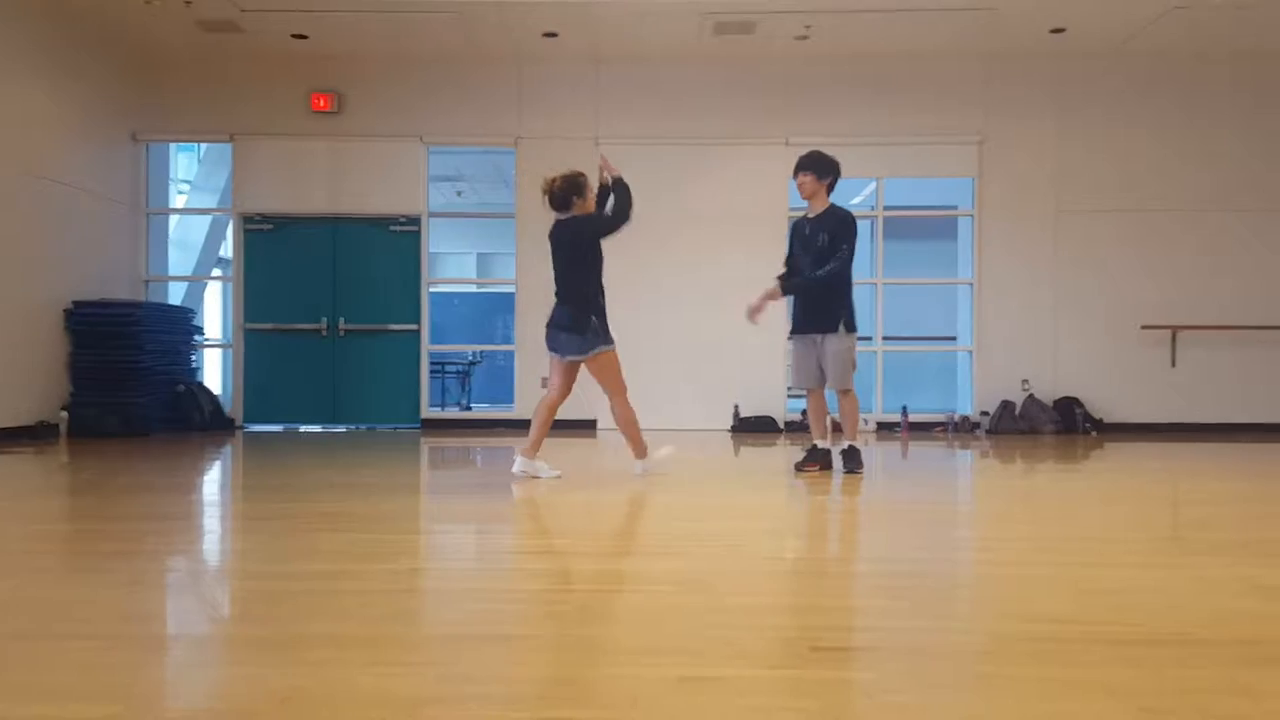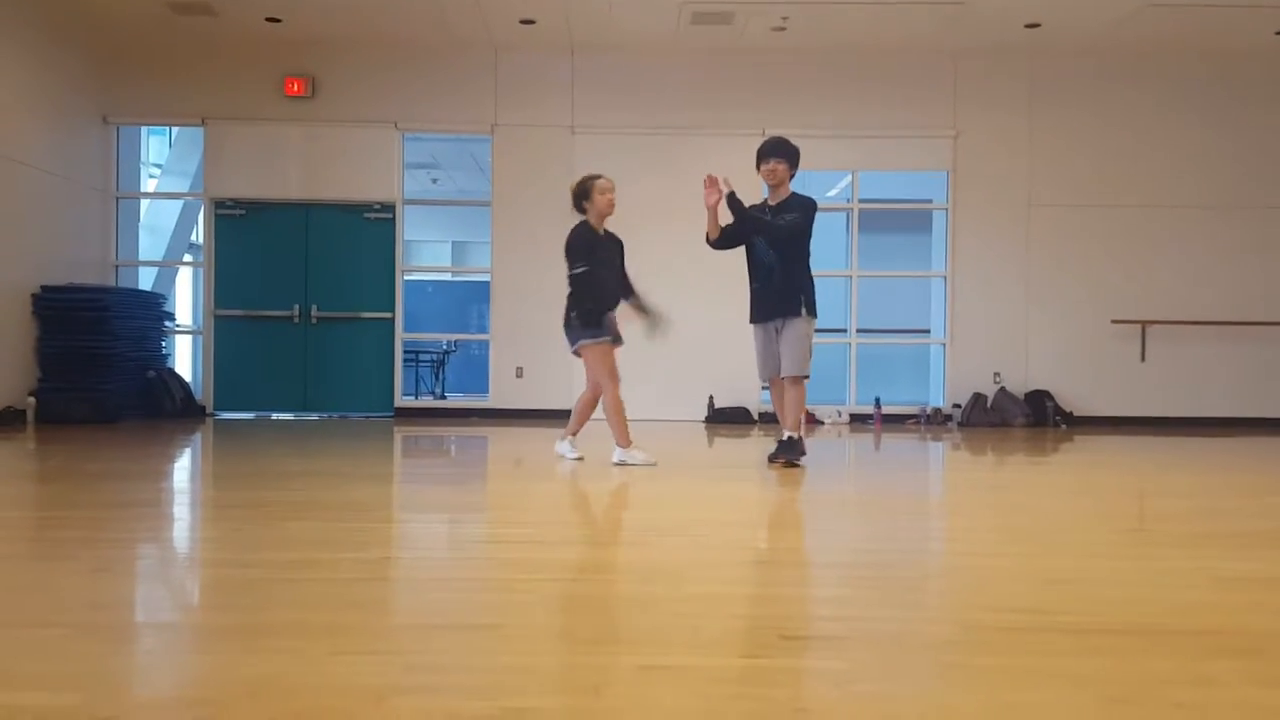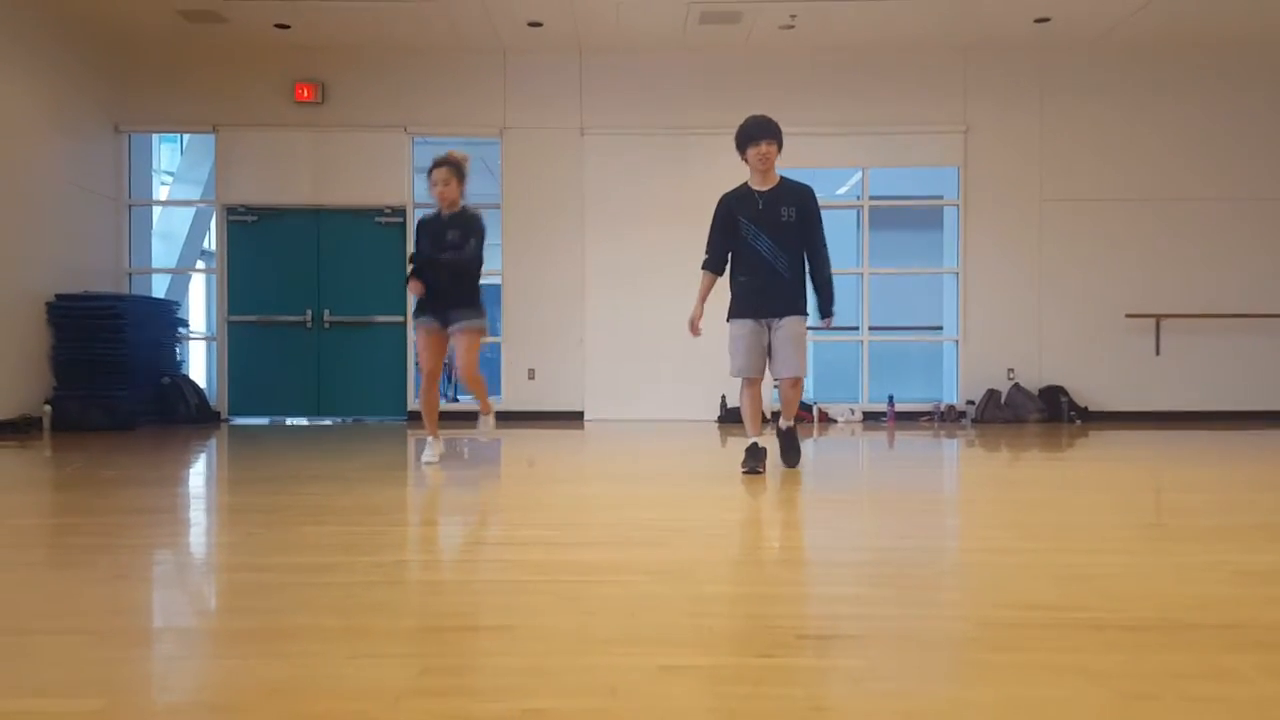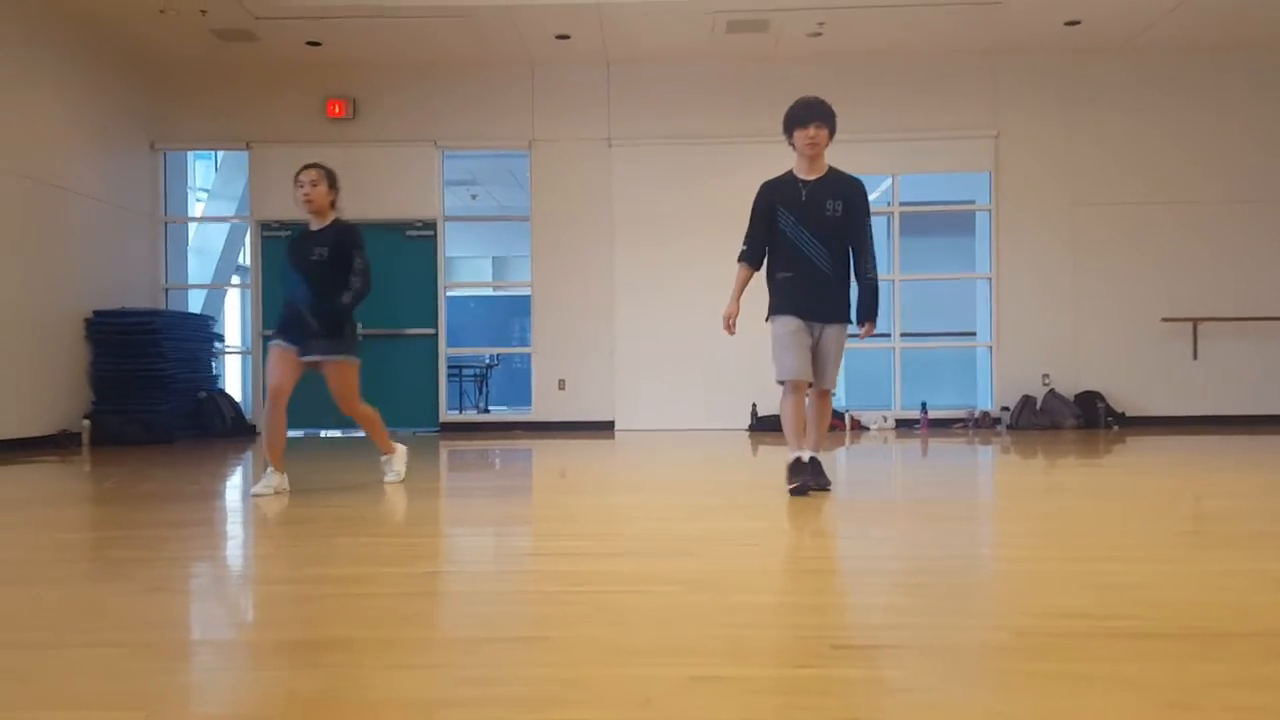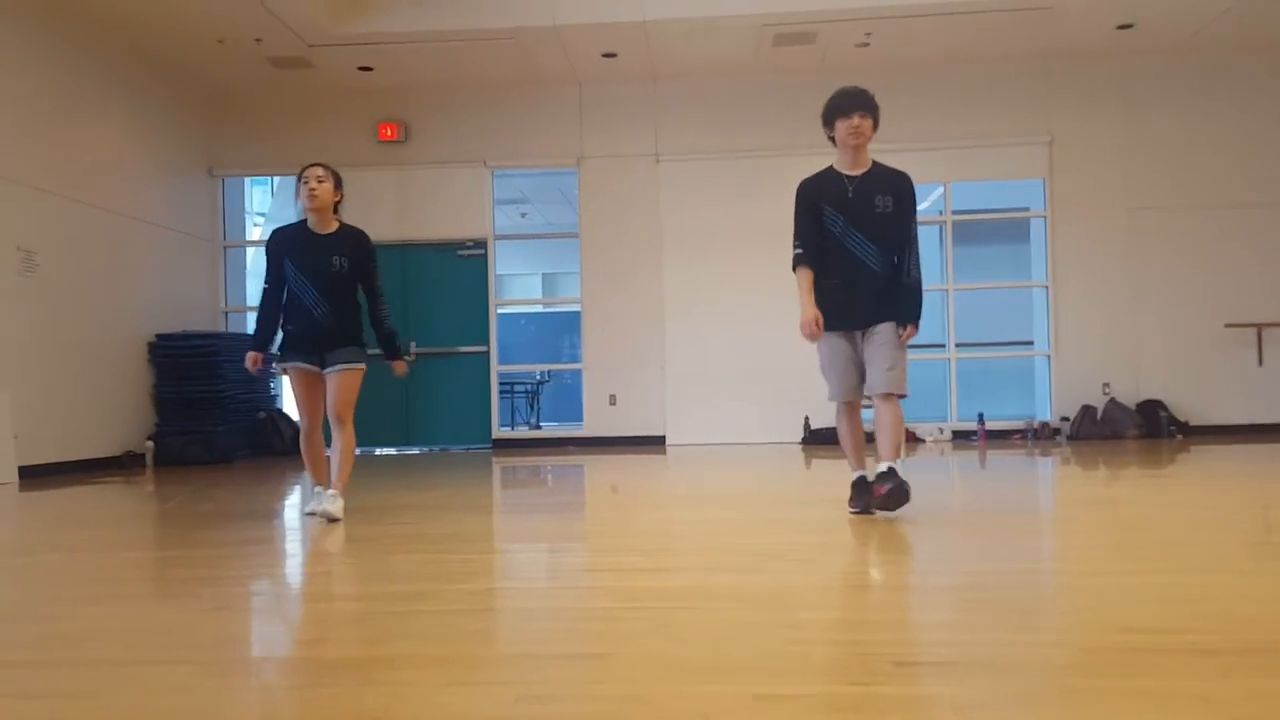
dt=1s
person 1, frame 1
left shoulder: (843, 220)
right shoulder: (798, 227)
left elbow: (837, 270)
left wrist: (788, 287)
right wrist: (765, 298)
left hip: (835, 318)
right hip: (803, 319)
left knee: (843, 386)
right knee: (811, 387)
left ankle: (851, 448)
right ankle: (820, 449)
person 1, frame 2
left shoulder: (804, 206)
right shoulder: (752, 214)
left elbow: (778, 233)
right elbow: (718, 241)
left wrist: (736, 206)
right wrist: (712, 211)
left hip: (796, 305)
right hip: (763, 307)
left knee: (792, 375)
right knee: (773, 378)
left ankle: (789, 438)
right ankle: (792, 438)
person 1, frame 3
left shoulder: (801, 196)
right shoulder: (731, 202)
left elbow: (817, 252)
right elbow: (715, 256)
left wrist: (826, 301)
right wrist: (700, 303)
left hip: (789, 305)
right hip: (745, 306)
left knee: (791, 377)
right knee: (750, 377)
left ankle: (787, 427)
right ankle: (755, 446)
person 1, frame 4
left shoulder: (850, 189)
right shoulder: (772, 191)
left elbow: (863, 251)
right elbow: (753, 250)
left wrist: (869, 307)
right wrist: (735, 299)
left hip: (833, 307)
right hip: (787, 305)
left knee: (822, 388)
right knee: (794, 382)
left ankle: (813, 459)
right ankle: (797, 461)
person 1, frame 5
left shoulder: (897, 184)
right shoulder: (812, 189)
left elbow: (908, 253)
right elbow: (804, 254)
left wrist: (910, 311)
right wrist: (807, 304)
left hip: (884, 312)
right hip: (834, 315)
left knee: (886, 393)
right knee: (847, 400)
left ankle: (887, 474)
right ankle: (860, 480)
person 2, frame 1
left shoulder: (561, 230)
right shoulder: (579, 230)
left elbow: (598, 220)
right elbow: (622, 215)
left wrist: (605, 184)
right wrist: (616, 179)
left hip: (562, 322)
right hip: (586, 324)
left knee: (556, 393)
right knee: (617, 393)
left ankle: (527, 458)
right ankle: (641, 456)
person 2, frame 2
left shoulder: (611, 241)
right shoulder: (580, 236)
left elbow: (621, 281)
right elbow: (585, 282)
left wrist: (645, 308)
right wrist: (614, 311)
left hip: (601, 322)
right hip: (584, 321)
left knee: (597, 387)
right knee: (609, 383)
left ankle: (566, 440)
right ankle: (624, 449)
person 2, frame 3
left shoulder: (471, 220)
right shoulder: (425, 224)
left elbow: (469, 262)
left wrist: (428, 260)
right wrist: (413, 280)
left hip: (465, 306)
right hip: (431, 307)
left knee: (466, 370)
right knee: (428, 373)
left ankle: (486, 408)
right ankle: (433, 439)
person 2, frame 4
left shoulder: (346, 235)
right shoulder: (295, 241)
left elbow: (360, 282)
left wrist: (334, 314)
right wrist: (292, 318)
left hip: (333, 333)
right hip: (290, 330)
left knee: (350, 405)
right knee: (274, 395)
left ankle: (392, 451)
right ankle: (275, 472)
person 2, frame 5
left shoulder: (356, 241)
right shoulder: (282, 239)
left elbow: (374, 297)
right elbow: (271, 294)
left wrist: (392, 348)
right wrist: (259, 343)
left hip: (345, 344)
right hip: (299, 343)
left knee: (340, 418)
right knee: (310, 423)
left ankle: (336, 494)
right ankle: (319, 488)
